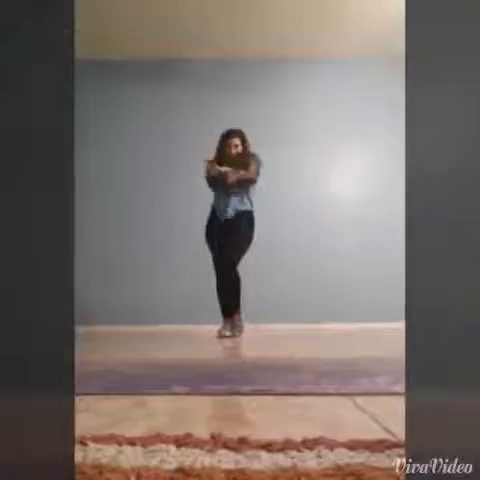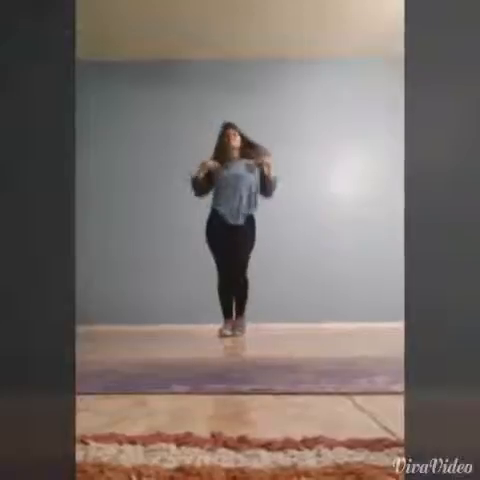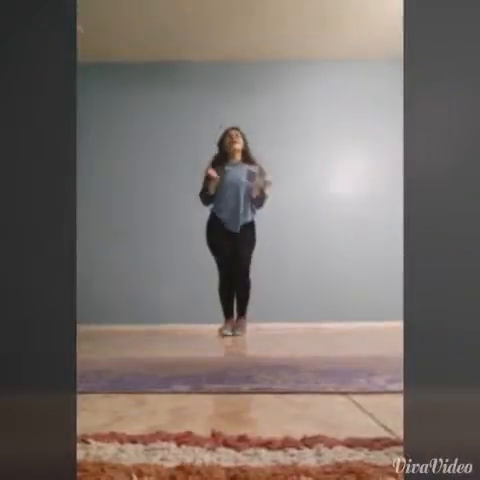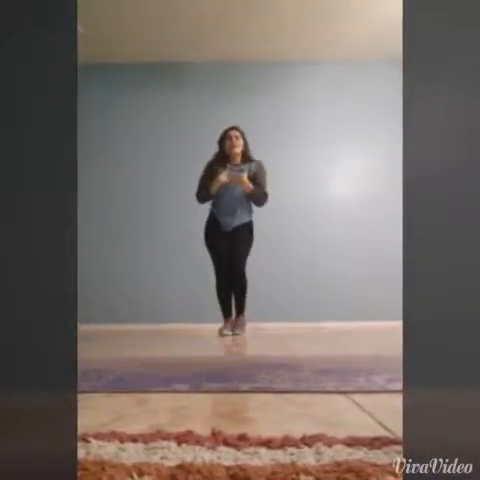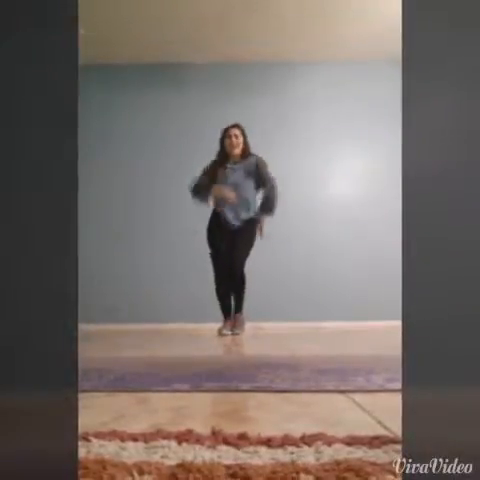
dt=0.3s
person 1, frame 1
left shoulder: (250, 160)
right shoulder: (217, 164)
left elbow: (250, 176)
right elbow: (213, 183)
left wrist: (242, 175)
right wrist: (220, 172)
left hip: (242, 219)
right hip: (218, 220)
left knee: (229, 265)
right knee: (220, 269)
left ankle: (237, 314)
right ankle: (226, 319)
person 1, frame 2
left shoulder: (254, 163)
right shoulder: (215, 166)
left elbow: (268, 192)
right elbow: (199, 191)
left wrist: (267, 170)
right wrist: (201, 171)
left hip: (244, 223)
right hip: (218, 222)
left knee: (239, 270)
right knee: (224, 271)
left ankle: (240, 317)
right ankle: (227, 319)
person 1, frame 3
left shoulder: (255, 169)
right shoulder: (216, 168)
left elbow: (259, 203)
right elbow: (205, 200)
left wrist: (257, 191)
right wrist: (211, 184)
left hip: (245, 227)
right hip: (219, 227)
left knee: (242, 272)
right knee: (225, 273)
left ankle: (241, 318)
right ankle: (228, 319)
person 1, frame 4
left shoulder: (255, 167)
right shoulder: (214, 168)
left elbow: (261, 199)
right elbow: (201, 197)
left wrist: (245, 184)
right wrist: (217, 183)
left hip: (243, 227)
right hip: (217, 227)
left knee: (237, 270)
right knee: (222, 272)
left ankle: (240, 316)
right ankle: (227, 318)
person 1, frame 5
left shoulder: (255, 163)
right shoulder: (215, 167)
left elbow: (270, 188)
right elbow: (197, 190)
left wrist: (262, 216)
right wrist: (216, 192)
left hip: (245, 224)
right hip: (219, 224)
left knee: (237, 269)
right knee: (221, 271)
left ankle: (239, 315)
right ankle: (227, 318)
